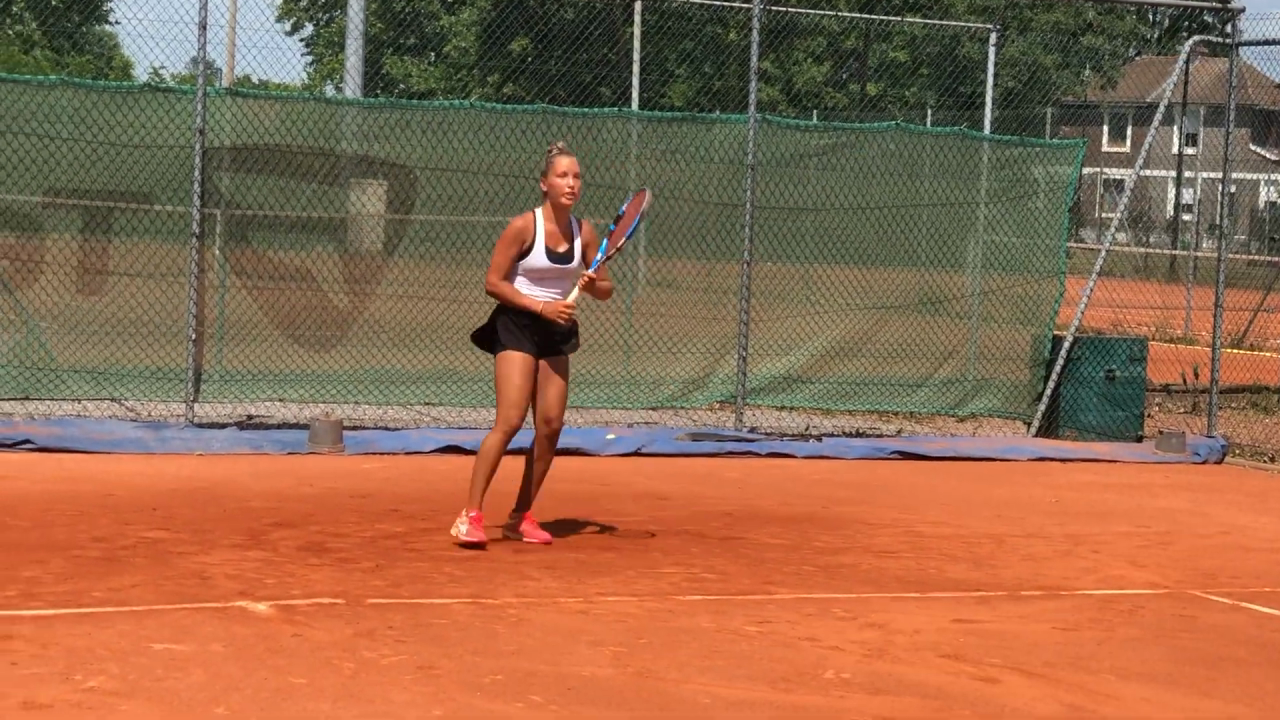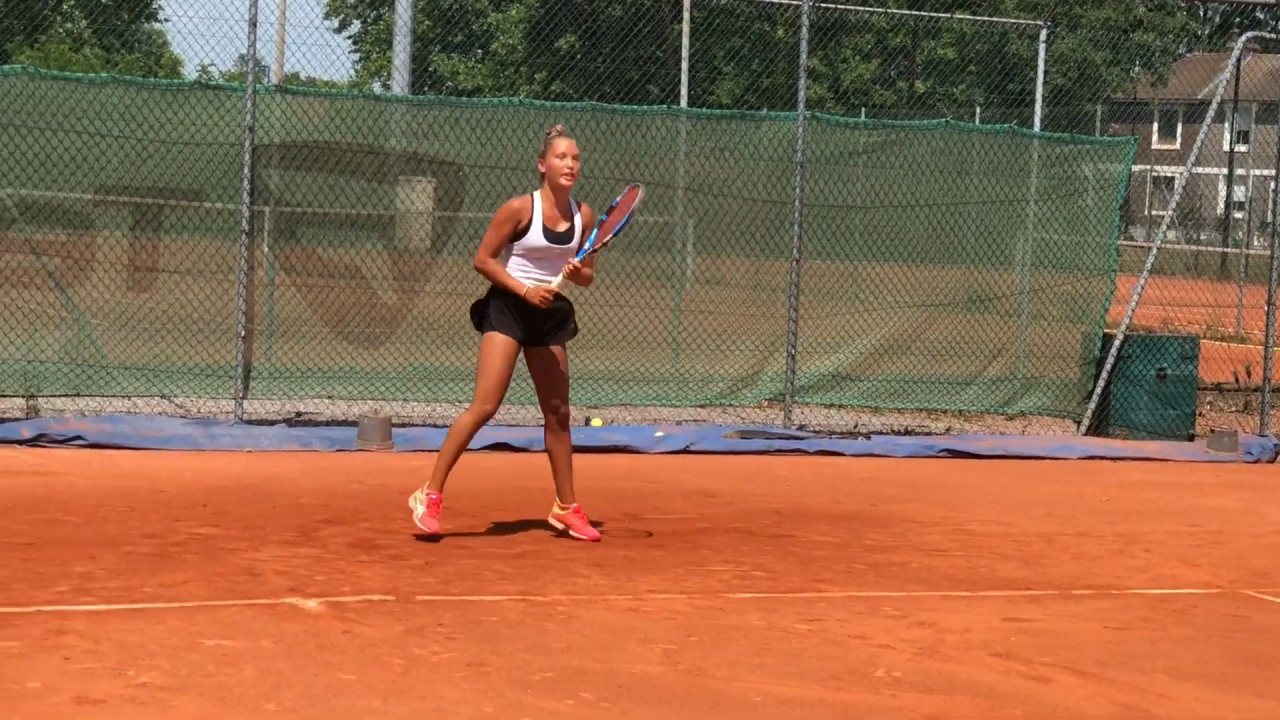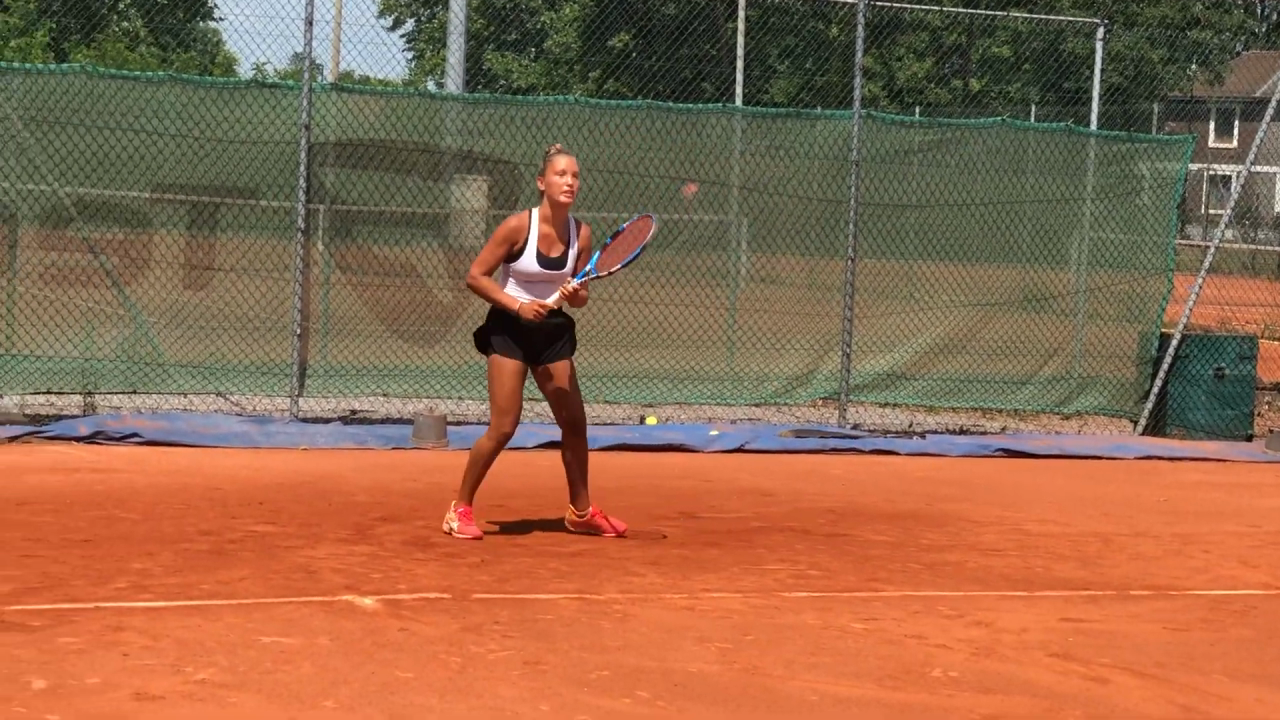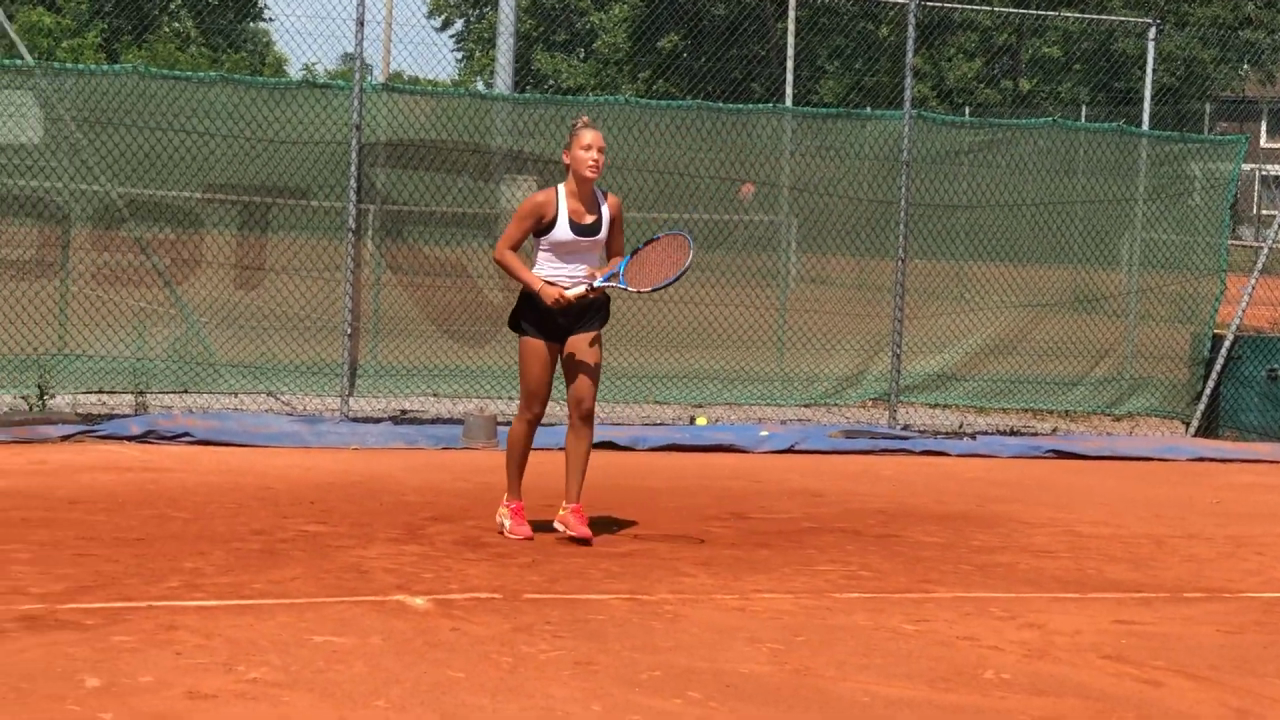
dt=0.2s
person 1, frame 1
left shoulder: (585, 231)
right shoulder: (523, 226)
left elbow: (605, 292)
right elbow: (492, 282)
left wrist: (593, 284)
right wrist: (540, 306)
left hip: (555, 331)
right hip: (517, 325)
left knee: (550, 426)
right knee: (509, 422)
left ankle: (520, 516)
right ankle: (471, 514)
person 1, frame 2
left shoulder: (583, 215)
right shoulder: (519, 208)
left elbow: (587, 275)
right elbow: (482, 258)
left wrist: (574, 271)
right wrist: (522, 287)
left hip: (549, 315)
right hip: (508, 309)
left knee: (558, 415)
right knee: (484, 406)
left ankle: (566, 510)
right ankle: (429, 496)
person 1, frame 3
left shoulder: (581, 233)
right shoulder: (517, 226)
left elbow: (582, 294)
right elbow: (475, 276)
left wrist: (575, 295)
right wrist: (515, 305)
left hip: (552, 331)
right hip: (510, 328)
left knee: (574, 425)
right knee: (503, 427)
left ankle: (583, 508)
right ankle: (461, 508)
person 1, frame 4
left shoulder: (611, 205)
right shoulder: (544, 200)
left elbow: (616, 255)
right elbow: (502, 250)
left wrist: (607, 273)
right wrist: (539, 285)
left hip: (583, 307)
right hip: (542, 307)
left knee: (583, 410)
right knee: (532, 410)
left ankle: (572, 509)
right ankle: (512, 503)
